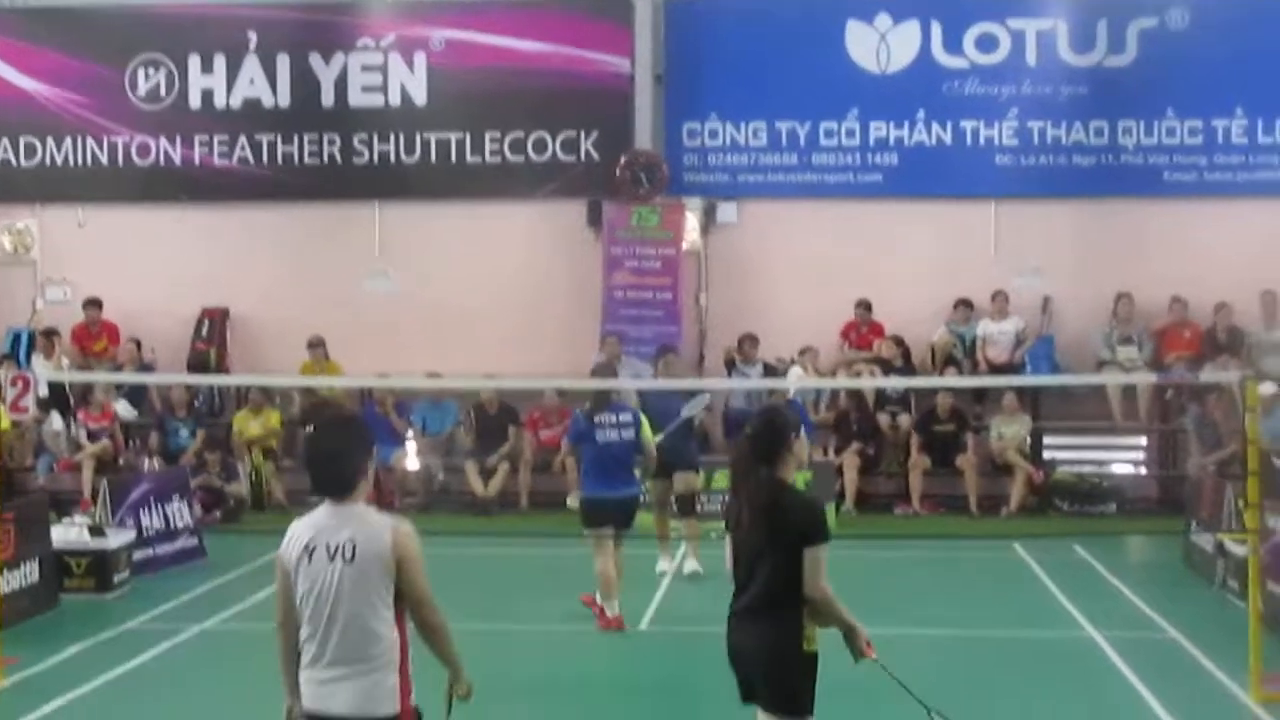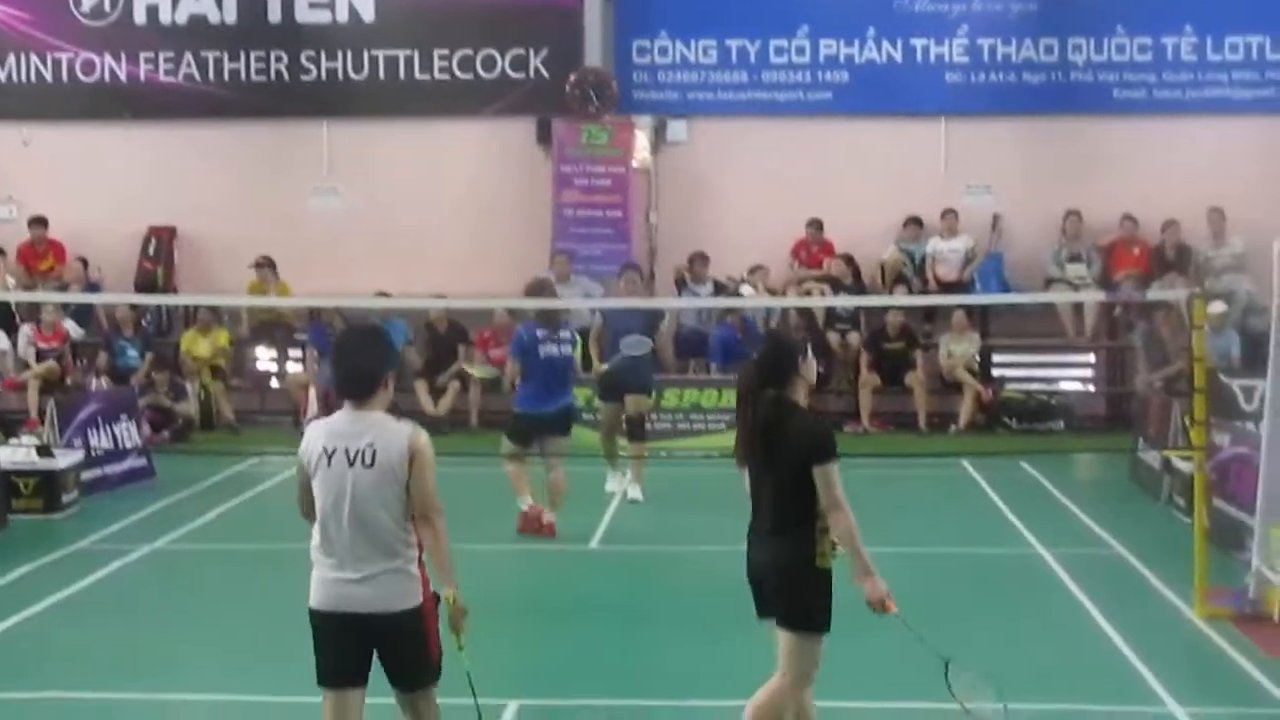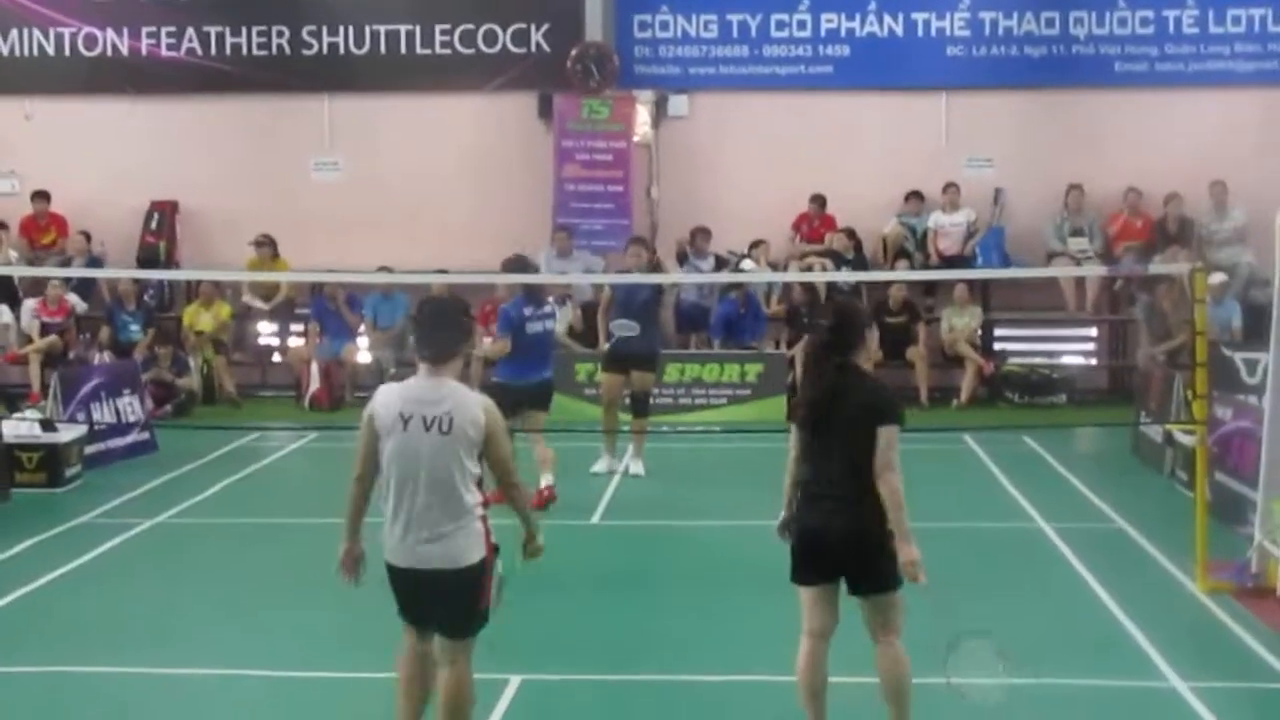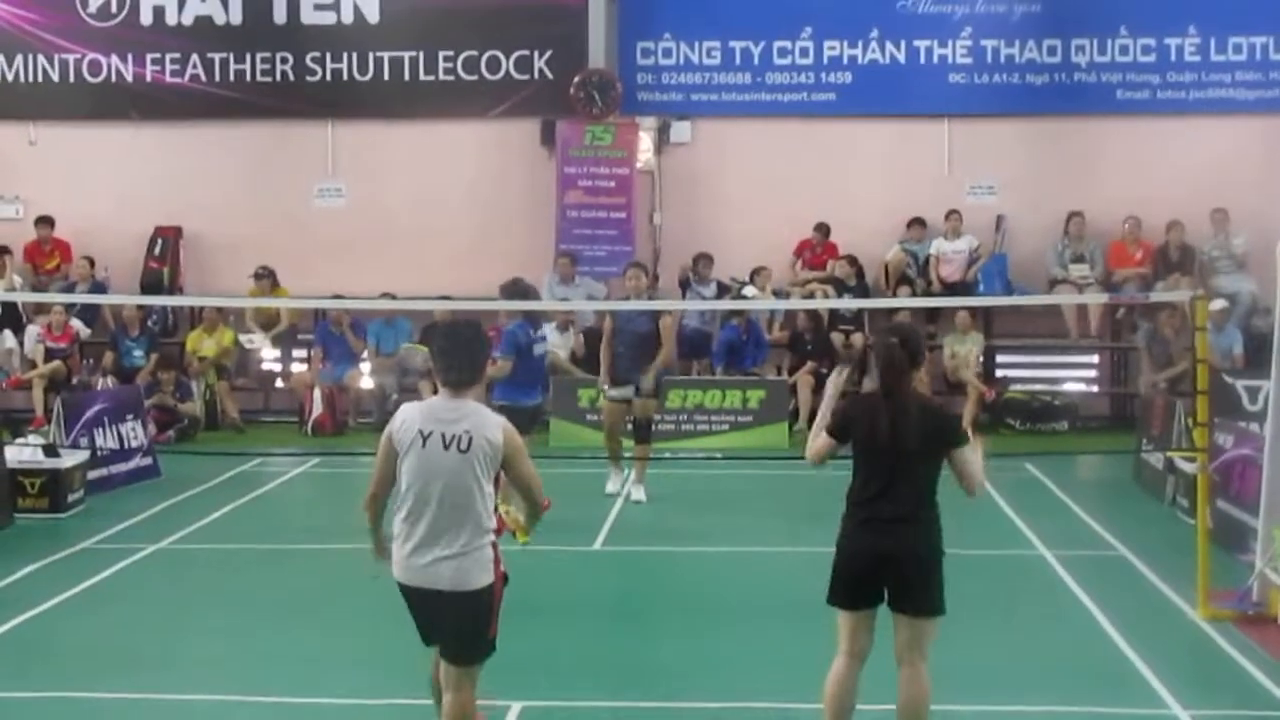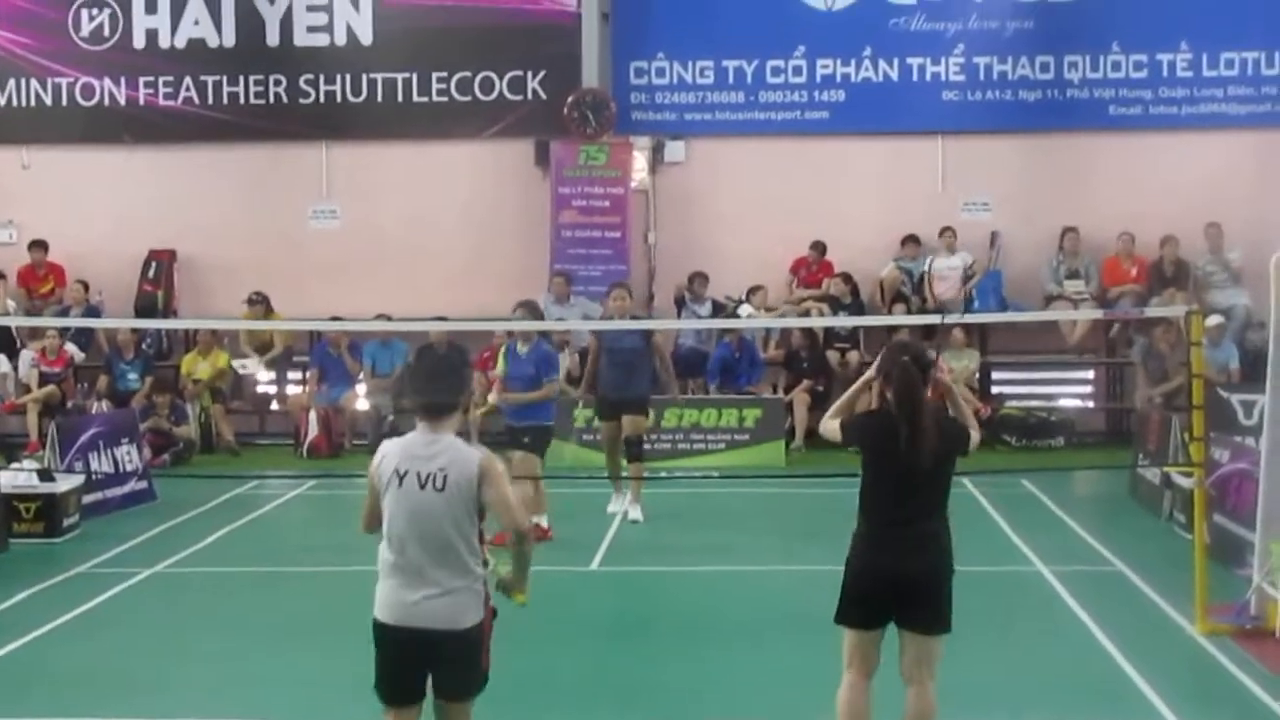
dt=0.4s
person 1, frame 1
left shoulder: (295, 537)
right shoulder: (394, 535)
left elbow: (286, 628)
right elbow: (428, 619)
left wrist: (291, 694)
right wrist: (457, 671)
person 1, frame 2
left shoulder: (312, 437)
right shoulder: (409, 439)
right elbow: (429, 518)
right wrist: (449, 586)
left hip: (331, 597)
right hip: (400, 595)
person 1, frame 3
left shoulder: (383, 400)
right shoulder: (480, 408)
left elbow: (362, 478)
right elbow: (509, 482)
left wrist: (350, 540)
right wrist: (532, 531)
left hip: (403, 552)
right hip: (462, 553)
left knee: (417, 642)
right knee: (456, 658)
person 1, frame 4
left shoulder: (404, 419)
right shoulder: (498, 430)
left elbow: (375, 495)
right elbow: (536, 501)
left wrist: (377, 537)
right wrist: (528, 523)
left hip: (412, 570)
right hip: (471, 573)
left knee: (442, 654)
right knee: (459, 681)
person 1, frame 5
left shoulder: (385, 455)
right shoulder: (479, 463)
left elbow: (370, 524)
right elbow: (519, 530)
right wrist: (517, 579)
left hip: (394, 611)
right hip: (460, 613)
person 2, frame 1
left shoulder: (740, 499)
right shoulder: (806, 509)
right elbow: (814, 589)
right wrist: (850, 627)
left hip: (741, 634)
right hip: (784, 641)
person 2, frame 2
left shoulder: (756, 420)
right shoulder: (812, 429)
right elbow: (834, 505)
right wrist: (868, 573)
left hip: (762, 554)
right hip: (799, 558)
left knee: (800, 666)
right knee: (794, 674)
person 2, frame 3
left shoulder: (812, 388)
right shoulder: (878, 395)
right elbow: (886, 473)
left wrist: (788, 510)
right wrist: (905, 539)
left hip: (812, 521)
right hip: (862, 525)
left knee: (815, 632)
right knee: (887, 636)
person 2, frame 4
left shoulder: (855, 408)
right shoulder: (939, 417)
left elbow: (813, 454)
right elbow: (973, 484)
left wrist: (828, 399)
right wrist: (976, 449)
left hip: (859, 541)
right hip: (916, 545)
left knee: (849, 654)
right knee: (912, 660)
person 2, frame 5
left shoulder: (870, 425)
right shoulder: (946, 429)
left elbow: (826, 425)
right elbow: (973, 435)
left wrist: (865, 379)
right wrist: (949, 389)
left hip: (871, 560)
right hip: (928, 564)
left knee: (856, 672)
right knee: (919, 678)
person 3, frame 1
left shoulder: (582, 416)
right shoulder: (633, 414)
left elbow: (567, 450)
right elbow: (651, 454)
left hip: (596, 495)
right hip: (628, 493)
left knee: (603, 553)
right knee: (614, 548)
left ankle: (612, 614)
right ankle: (602, 600)
person 3, frame 2
left shoulder: (524, 332)
right shoulder: (569, 331)
left elbow: (512, 373)
right elbow: (577, 370)
left wrist: (509, 375)
left hip: (529, 409)
right hip: (562, 408)
left knee: (513, 458)
right knee: (554, 465)
left ankle: (529, 507)
right ankle: (549, 520)
person 3, frame 3
left shoulder: (509, 310)
right shoulder: (548, 305)
left elbow: (502, 349)
left wrist: (483, 349)
left hip: (508, 383)
right hip: (541, 381)
right knee: (537, 435)
right ankle: (546, 486)
person 3, frame 4
left shoulder: (512, 331)
right shoulder: (536, 328)
left elbow: (502, 369)
left wrist: (481, 372)
left hip: (512, 403)
right hip: (531, 401)
left knee: (504, 460)
right knee: (516, 456)
left ankle: (504, 515)
right ankle: (538, 500)
person 3, frame 5
left shoulder: (545, 352)
right shoulder: (508, 350)
left elbow: (552, 391)
right elbow: (501, 381)
left wrist: (517, 399)
right wrist: (497, 396)
left hip: (537, 424)
right hip: (514, 423)
left knee: (522, 477)
right knee: (532, 477)
right ankle: (542, 525)
person 4, frame 1
left shoulder: (689, 390)
right shoulder: (645, 393)
left elbow: (699, 420)
left wrist: (698, 417)
left hip: (685, 455)
right hip: (657, 456)
left knee: (687, 503)
right knee: (660, 505)
left ankle: (691, 558)
right ankle: (665, 555)
person 4, frame 2
left shoulder: (652, 312)
right shoulder: (607, 309)
left elbow: (662, 347)
right elbow: (594, 339)
left wrist: (666, 333)
right wrist: (596, 363)
left hip: (639, 378)
right hip: (610, 378)
left knee: (636, 426)
right knee: (608, 429)
left ankle: (635, 482)
right ankle: (614, 471)
person 4, frame 3
left shoulder: (657, 282)
right shoulder: (616, 281)
right elbow: (602, 312)
right wrist: (603, 339)
left hip: (645, 351)
right hip: (616, 350)
left knee: (640, 403)
right knee: (608, 402)
left ankle: (635, 457)
right ankle: (609, 457)
person 4, frame 4
left shoulder: (659, 311)
right shoulder: (616, 310)
left elbow: (668, 346)
right elbow: (606, 343)
left wrist: (652, 373)
right wrist: (604, 373)
left hip: (646, 379)
right hip: (618, 378)
left knee: (642, 429)
right knee: (610, 427)
left ankle: (638, 483)
right ankle: (616, 471)
person 4, frame 5
left shoulder: (645, 329)
right shoulder: (600, 332)
left elbow: (663, 358)
right elbow: (592, 364)
left wrist: (673, 385)
right wrist: (584, 391)
left hip: (637, 396)
right hip: (607, 397)
left knee: (634, 446)
right knee: (610, 448)
left ankle: (634, 502)
right ankle: (617, 494)
